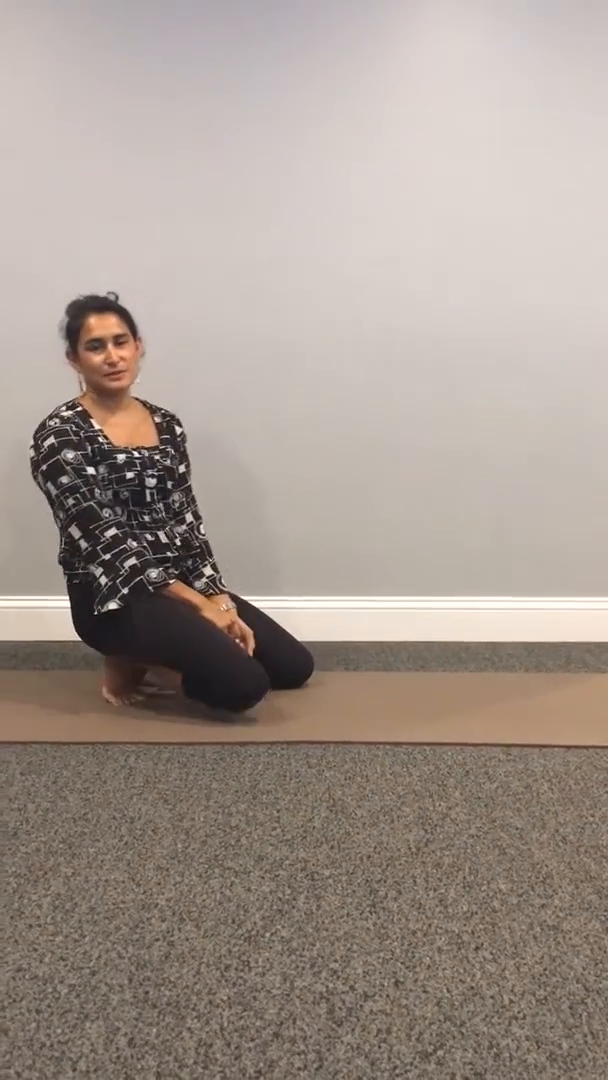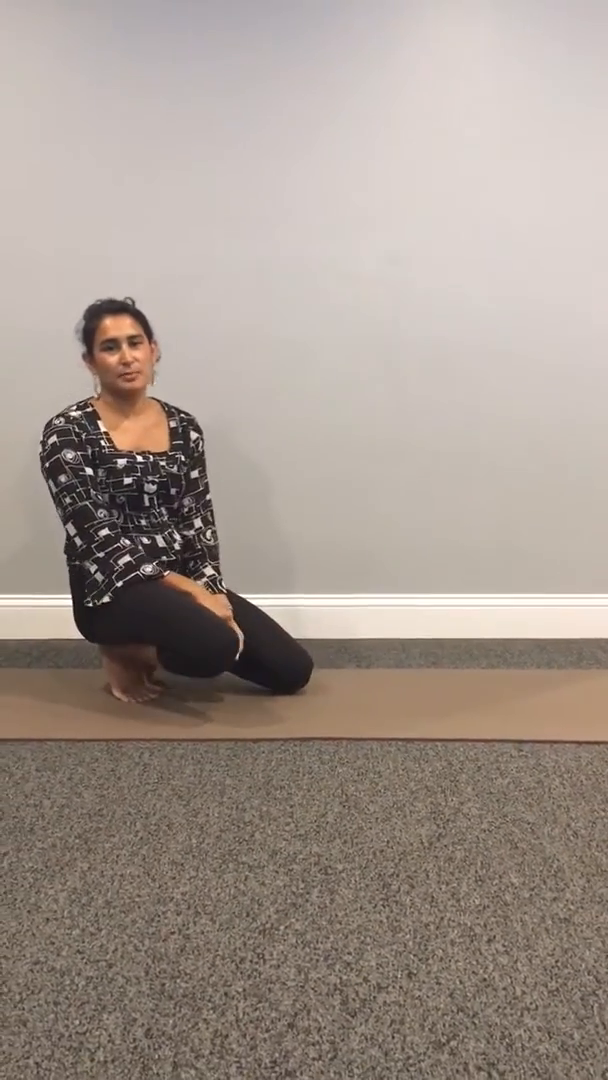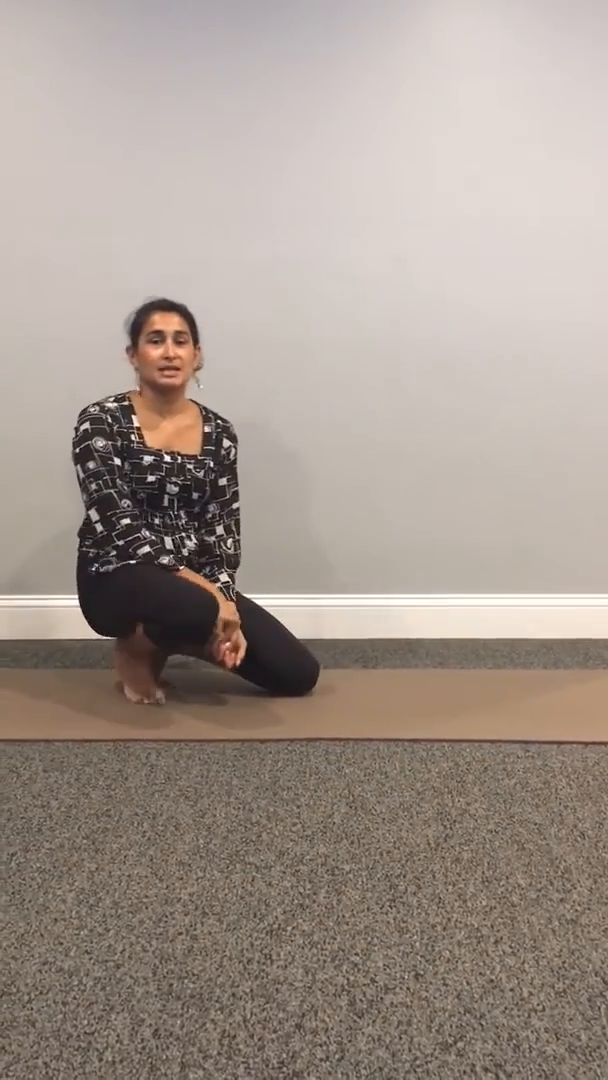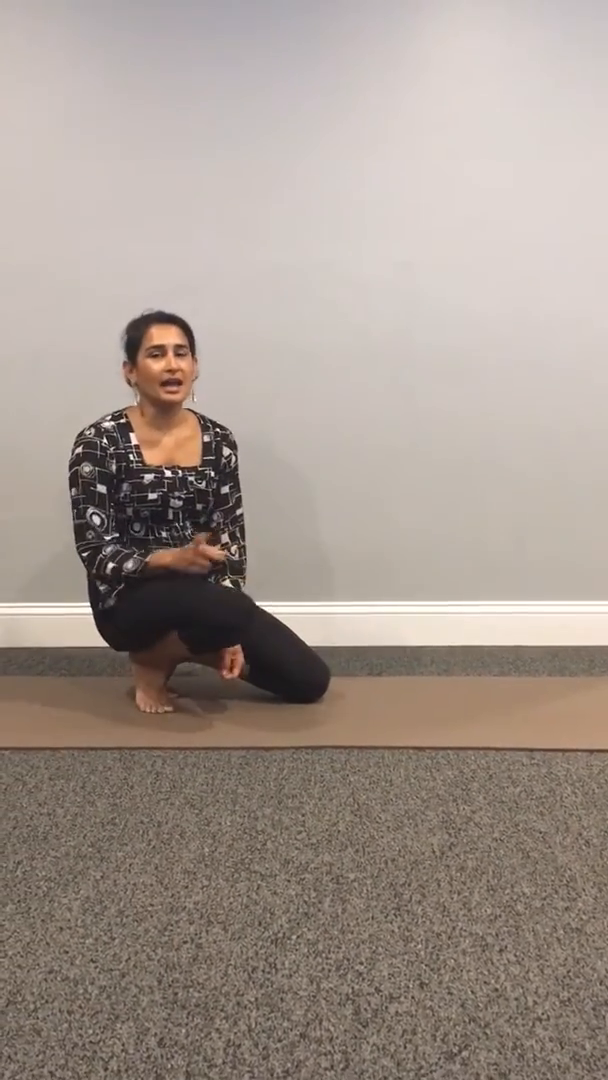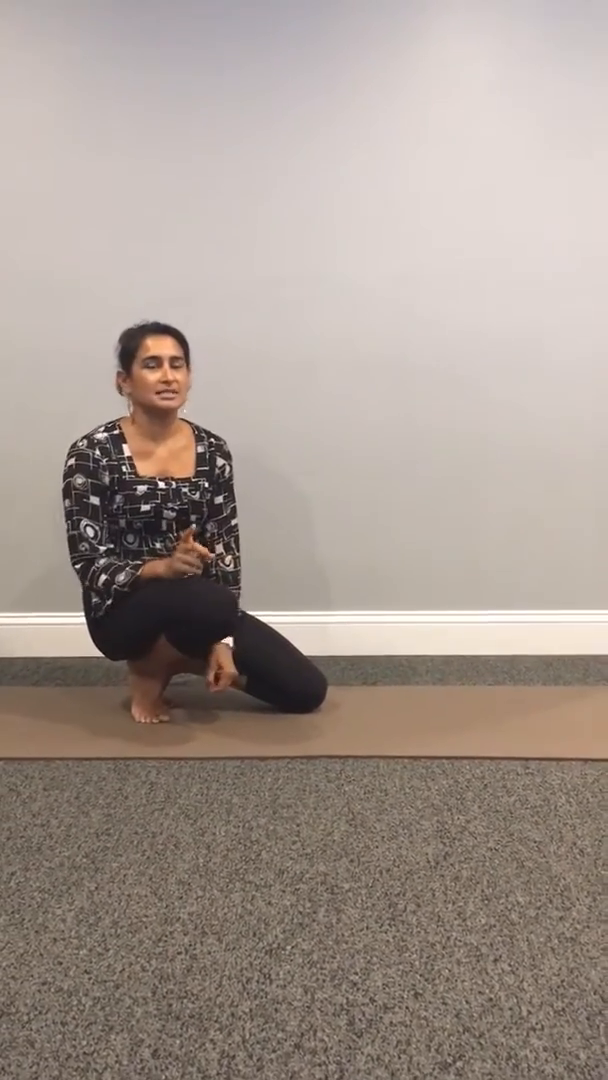
dt=0.5s
person 1, frame 1
left shoulder: (166, 424)
right shoulder: (59, 435)
left elbow: (187, 523)
right elbow: (104, 541)
left wrist: (221, 601)
right wrist: (199, 606)
left hip: (179, 582)
right hip: (113, 598)
left knee: (295, 666)
right knee: (244, 684)
left ankle: (149, 652)
right ankle: (130, 659)
person 1, frame 2
left shoulder: (184, 427)
right shoulder: (68, 433)
left elbow: (200, 522)
right elbow: (99, 539)
left wrist: (213, 596)
right wrist: (191, 592)
left hip: (184, 582)
right hip: (111, 591)
left knee: (293, 670)
right knee: (217, 646)
left ankle: (153, 646)
right ankle: (124, 651)
person 1, frame 3
left shoulder: (218, 432)
right shoulder: (100, 423)
left elbow: (223, 529)
right elbow: (119, 528)
left wrist: (225, 603)
right wrist: (207, 594)
left hip: (194, 581)
right hip: (117, 580)
left knee: (298, 674)
right knee: (193, 609)
left ankle: (169, 639)
right ankle: (136, 647)
person 1, frame 4
left shoulder: (218, 441)
right shoulder: (99, 443)
left elbow: (230, 537)
right elbow: (95, 552)
left wrist: (229, 631)
right wrist: (169, 559)
left hip: (203, 595)
right hip: (130, 599)
left knee: (310, 680)
right knee: (233, 609)
left ankle: (186, 646)
right ankle: (152, 659)
person 1, frame 5
left shoulder: (212, 451)
right shoulder: (92, 454)
left elbow: (225, 548)
right elbow: (90, 564)
left wrist: (221, 638)
right wrist: (163, 567)
left hip: (198, 605)
right hip: (125, 609)
left knee: (307, 691)
right knee: (212, 604)
left ankle: (180, 656)
right ankle: (148, 668)
